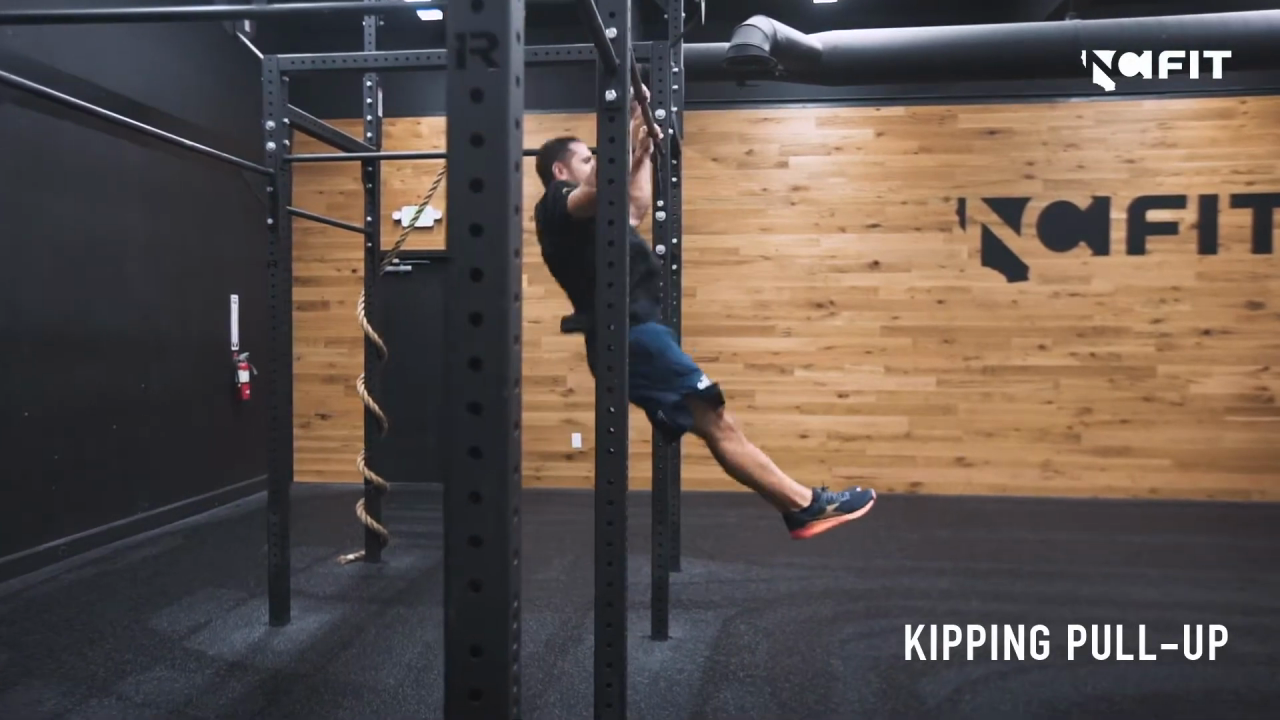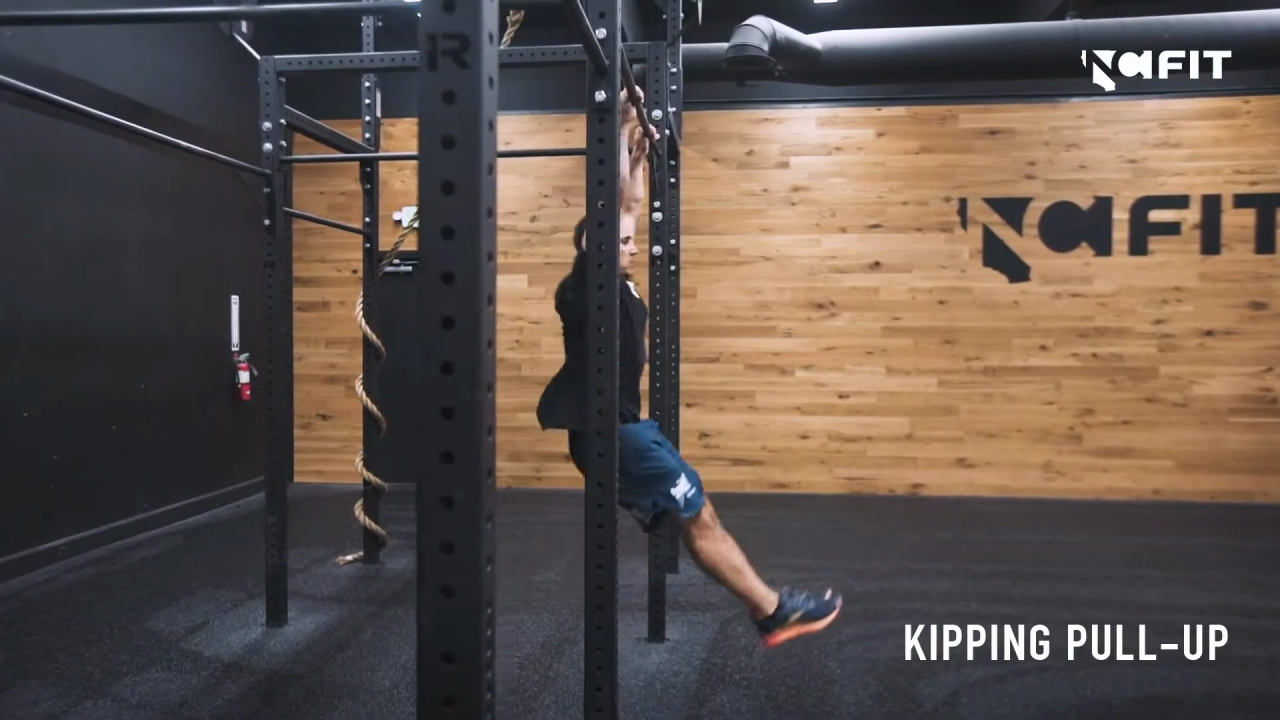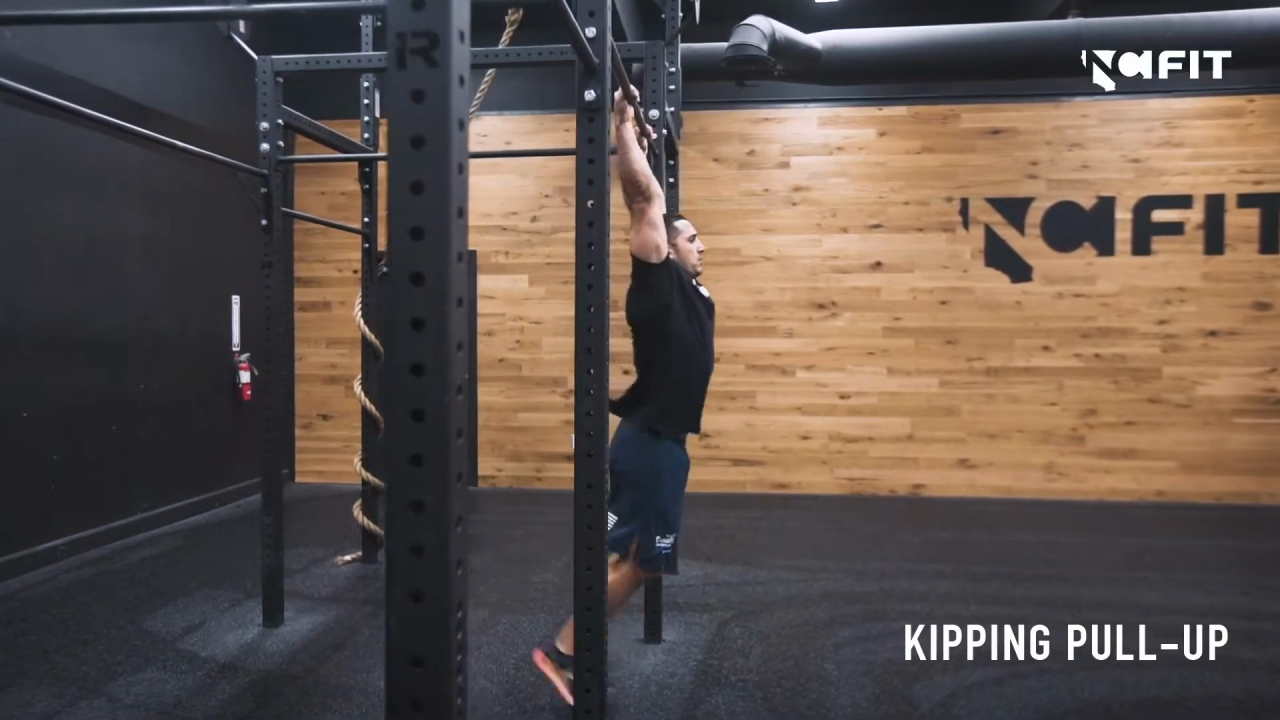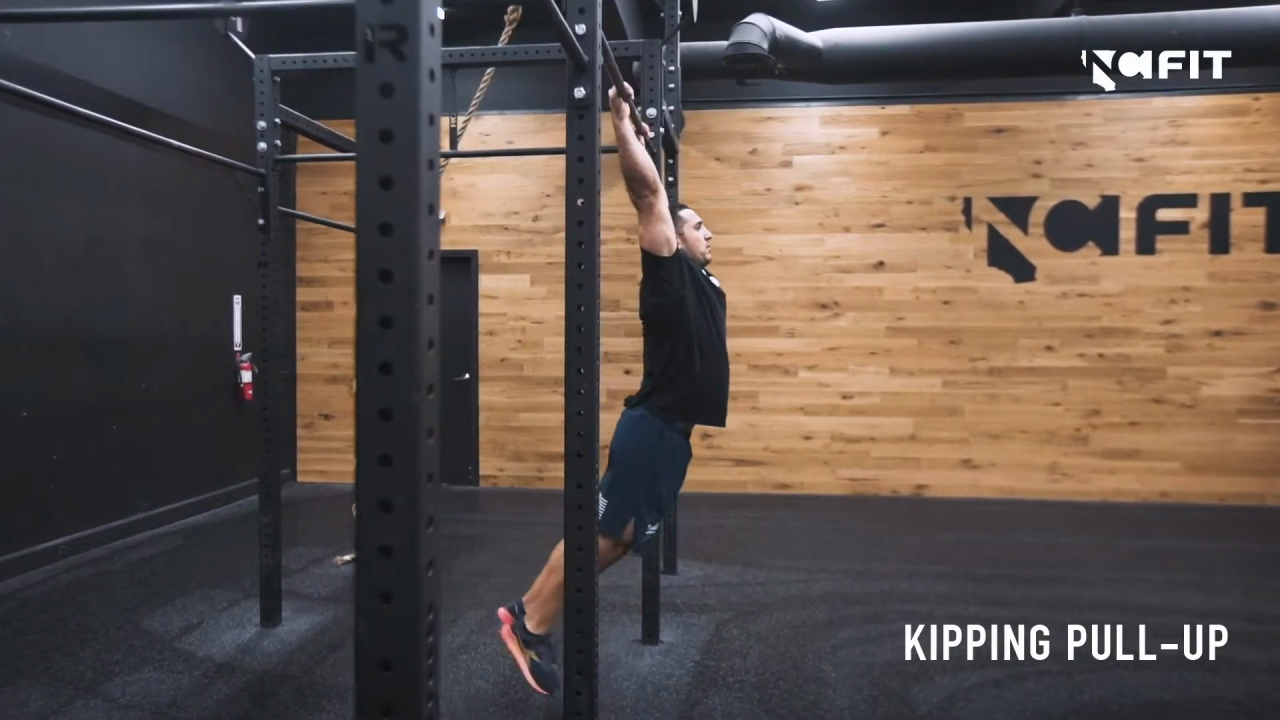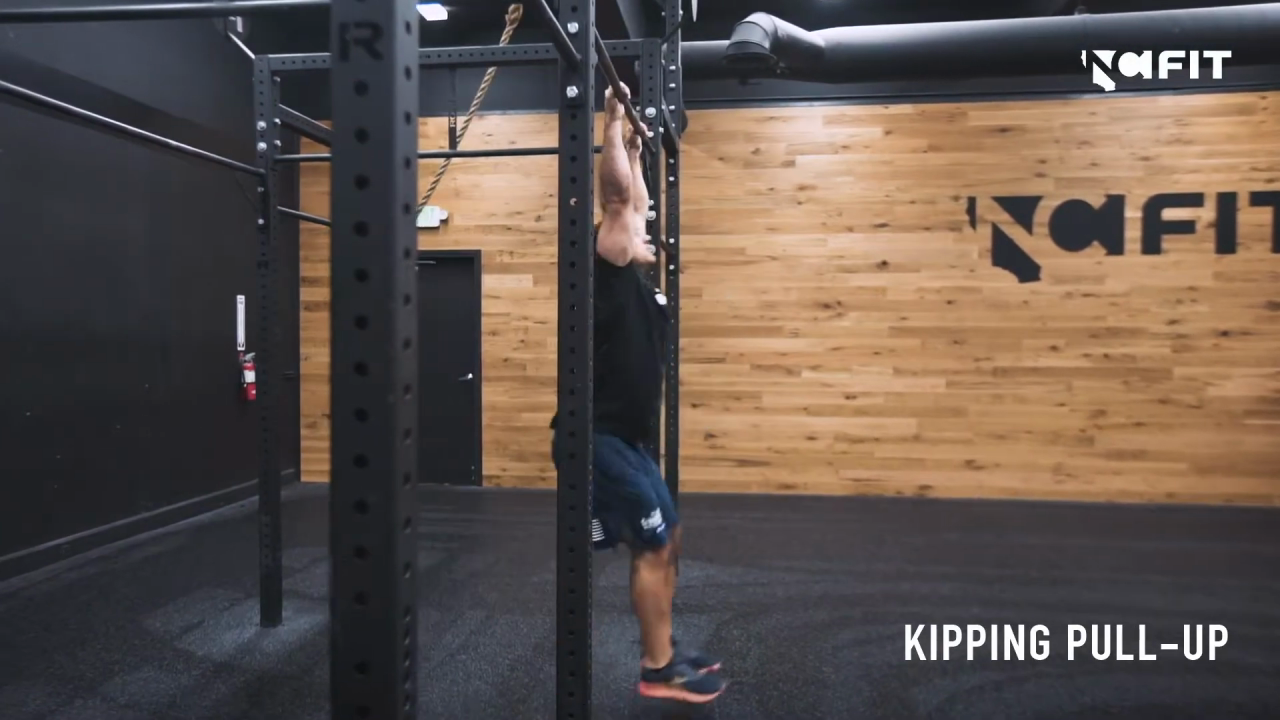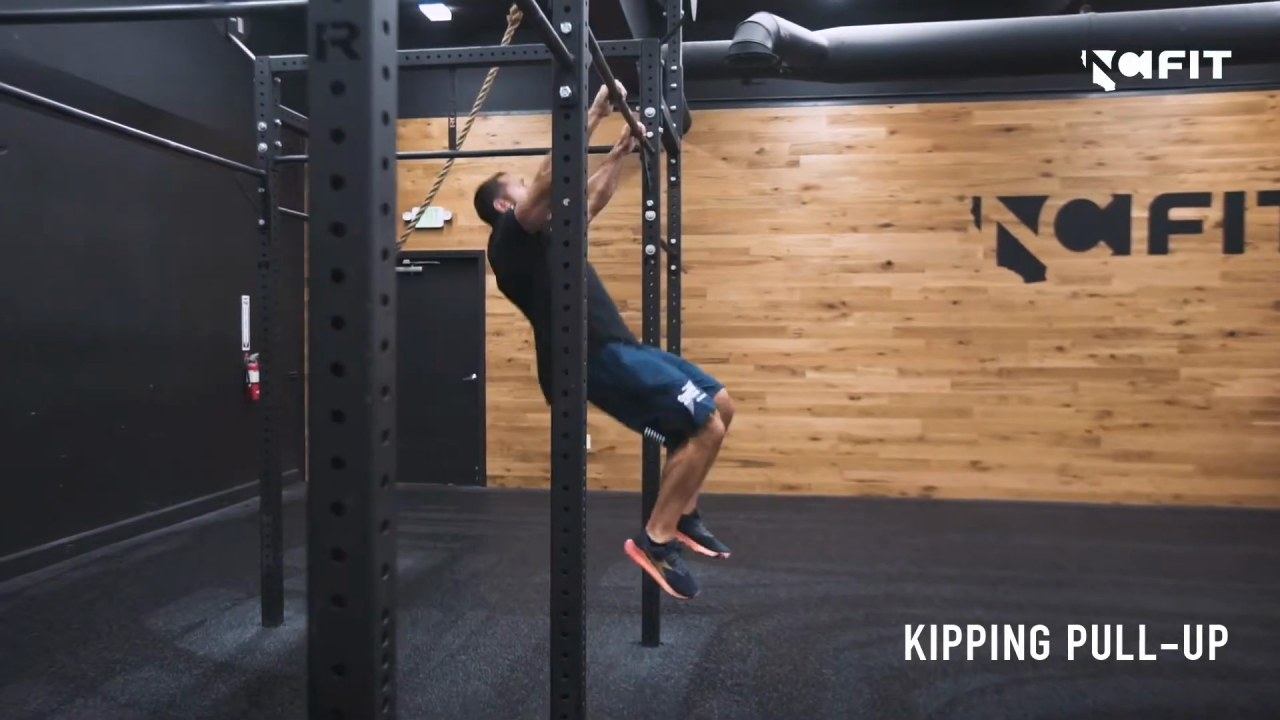
dt=0.2s
person 1, frame 1
left shoulder: (585, 221)
right shoulder: (560, 211)
left elbow: (637, 203)
right elbow: (604, 184)
left wrist: (643, 151)
right wrist: (632, 123)
left hip: (637, 333)
right hip: (629, 336)
left knee: (712, 424)
right knee: (716, 422)
left ankle: (801, 504)
right ankle: (807, 506)
person 1, frame 2
left shoulder: (612, 287)
right shoulder: (586, 285)
left elbow: (632, 202)
right elbow: (614, 203)
left wrist: (638, 150)
right wrist: (622, 129)
left hip: (620, 426)
right hip: (608, 429)
left knee: (694, 515)
right knee: (697, 516)
left ankle: (772, 605)
right ankle: (774, 611)
person 1, frame 3
left shoulder: (684, 288)
right shoulder: (658, 282)
left elbow: (651, 200)
right elbow: (642, 201)
left wrist: (639, 142)
right wrist: (622, 128)
left hip: (662, 436)
right hip: (649, 439)
left knee: (642, 555)
right knee: (629, 556)
left ankle: (565, 643)
right ankle: (562, 651)
person 1, frame 4
left shoulder: (691, 278)
right shoulder: (669, 272)
left elbow: (653, 191)
right elbow: (649, 191)
left wrist: (635, 134)
right wrist: (618, 120)
left hip: (667, 427)
right hip: (654, 424)
left knee: (624, 537)
right knee: (611, 534)
left ankle: (537, 624)
right ankle: (528, 621)
person 1, frame 5
left shoulder: (628, 286)
right shoulder: (617, 282)
left elbow: (633, 202)
right elbow: (620, 200)
left wrist: (627, 138)
right wrist: (611, 121)
left hip: (616, 438)
right hip: (599, 440)
left knee: (661, 540)
right knee: (658, 544)
left ankle: (665, 652)
right ankle: (661, 666)
person 1, frame 6
left shoulder: (535, 239)
right shoulder: (511, 239)
left elbow: (592, 203)
right elbow: (552, 180)
left wrist: (620, 153)
right wrist: (593, 113)
left hip: (616, 347)
right hip: (605, 355)
left knee: (717, 408)
right knee: (709, 421)
left ankle: (680, 517)
right ankle: (659, 536)
